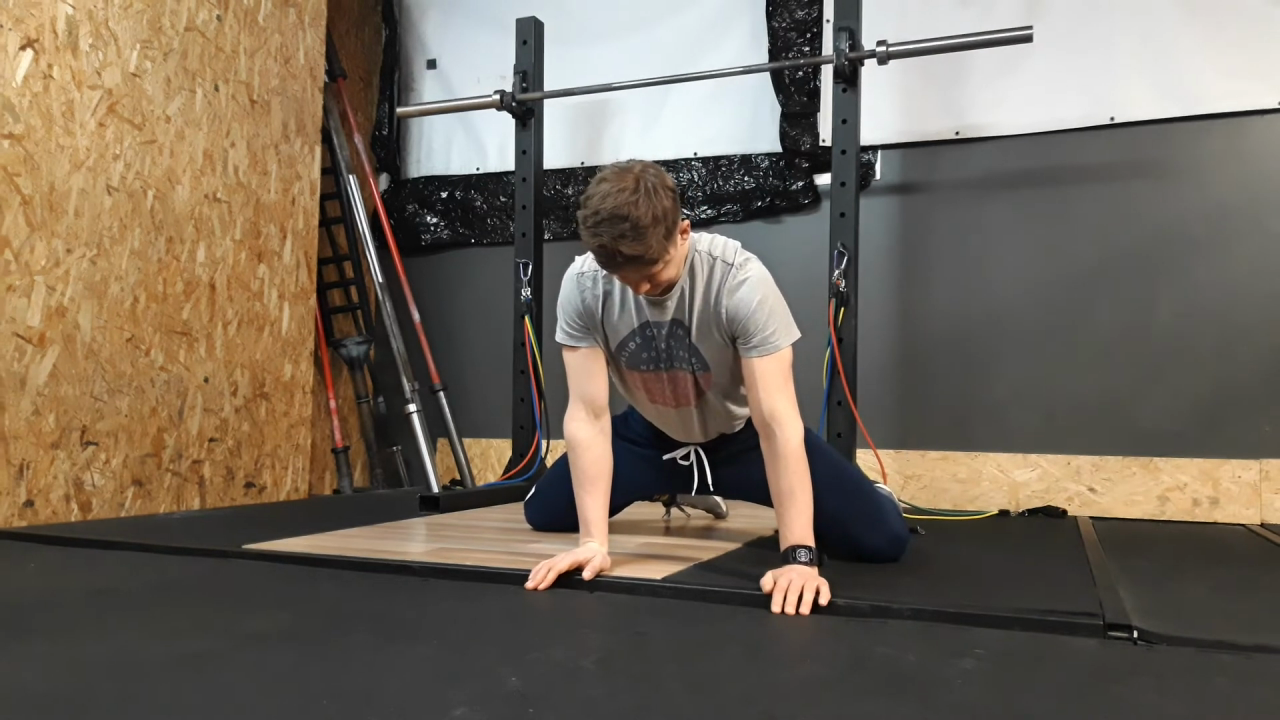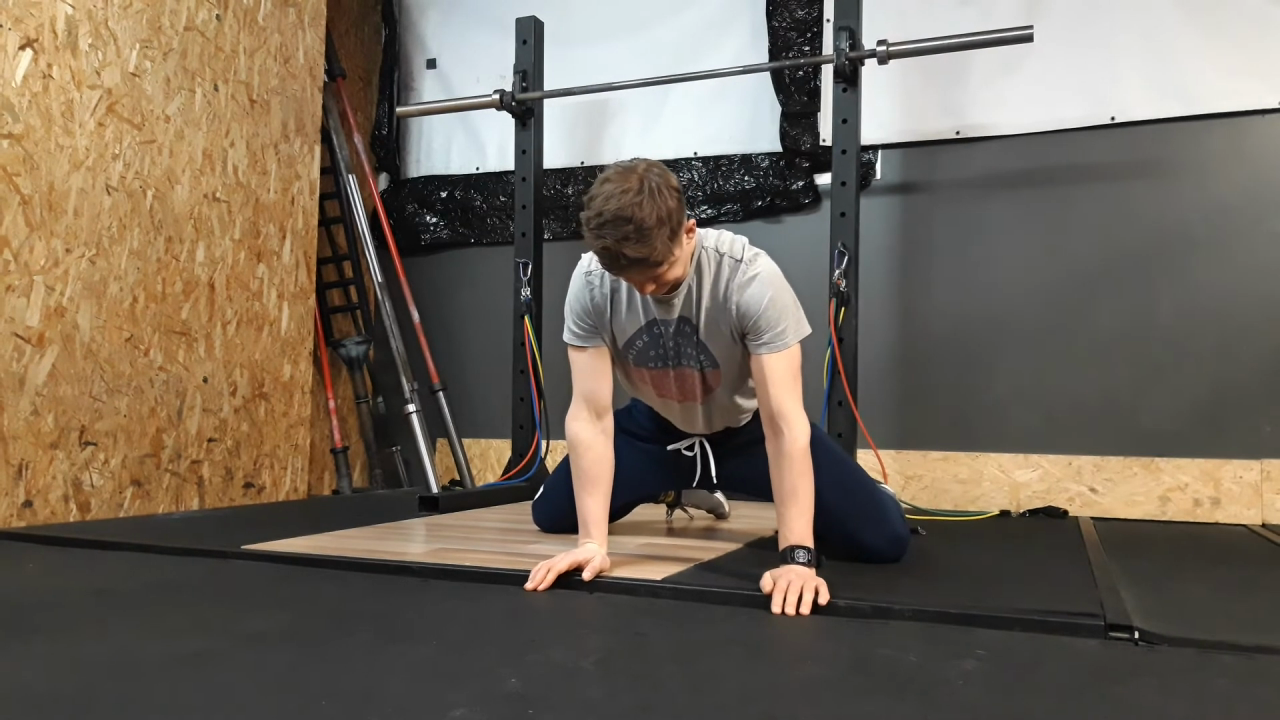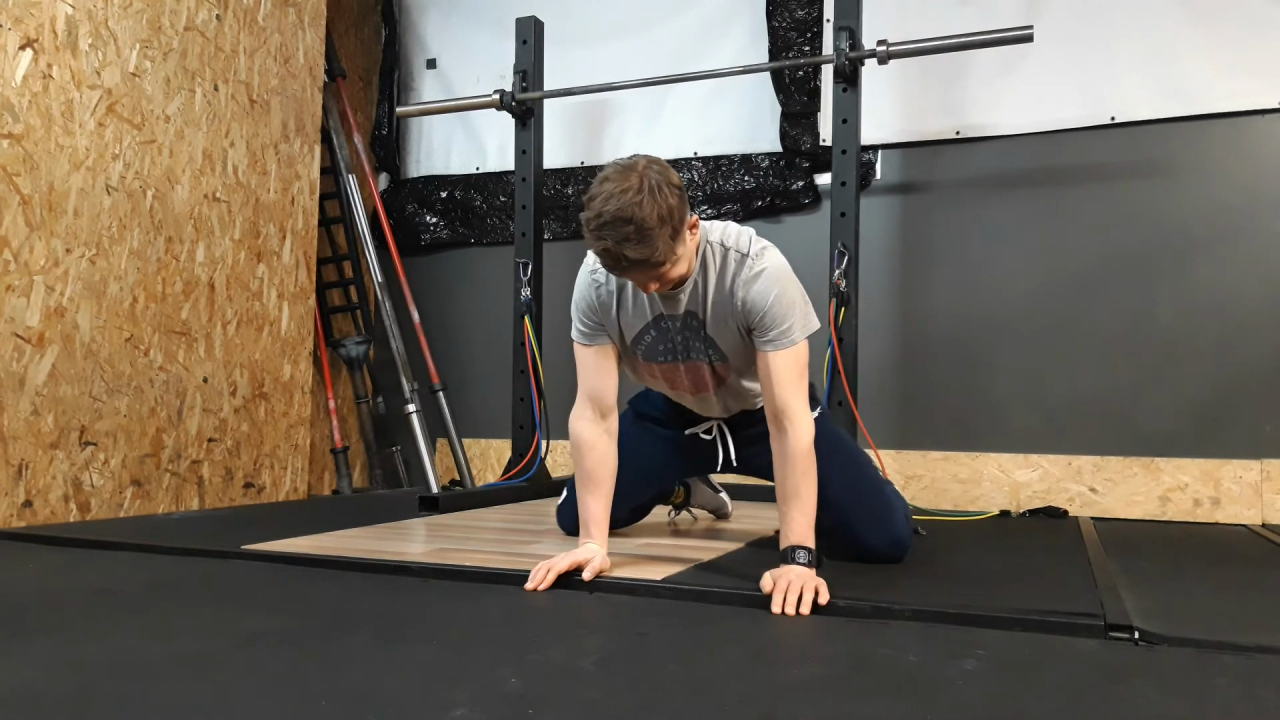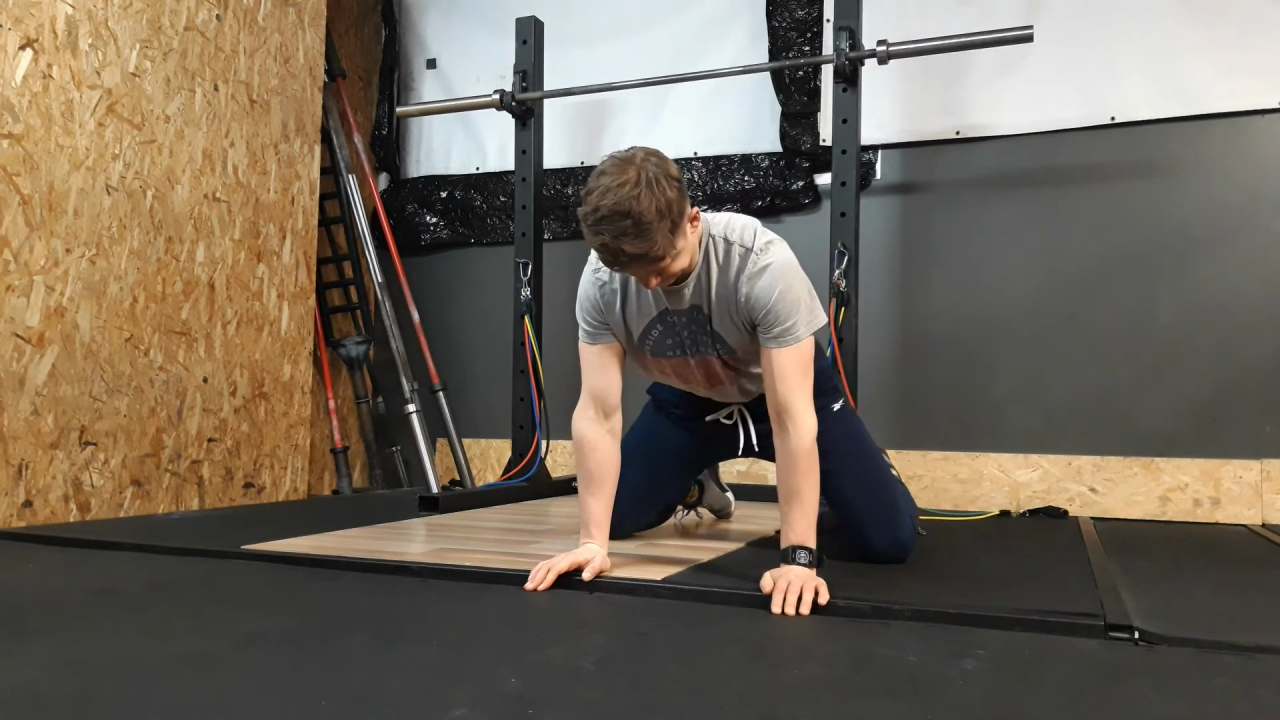
dt=0.4s
person 1, frame 1
left shoulder: (740, 281)
right shoulder: (582, 285)
left elbow: (777, 423)
right elbow: (587, 415)
left wrist: (799, 554)
right wrist: (594, 541)
left hip: (740, 435)
right hip: (650, 434)
left knee: (882, 538)
right knee: (543, 513)
right ankle: (676, 491)
person 1, frame 2
left shoulder: (750, 278)
right shoulder: (589, 283)
left elbow: (782, 421)
right elbow: (590, 414)
left wrist: (798, 555)
right wrist: (593, 542)
left hip: (747, 428)
right hip: (655, 427)
left knee: (882, 538)
right knee: (551, 515)
right ankle: (679, 490)
person 1, frame 3
left shoulder: (758, 271)
right shoulder: (595, 281)
left elbow: (788, 420)
right elbow: (595, 413)
left wrist: (798, 555)
right wrist: (592, 542)
left hip: (761, 412)
right hip: (669, 413)
left knee: (885, 538)
right knee: (573, 518)
right ankle: (684, 489)
person 1, frame 4
left shoulder: (763, 263)
right shoulder: (600, 279)
left elbow: (791, 418)
right elbow: (598, 412)
left wrist: (799, 556)
right wrist: (592, 542)
left hip: (785, 391)
right hip: (686, 399)
left knee: (888, 540)
right knee: (618, 519)
right ankle: (698, 488)
